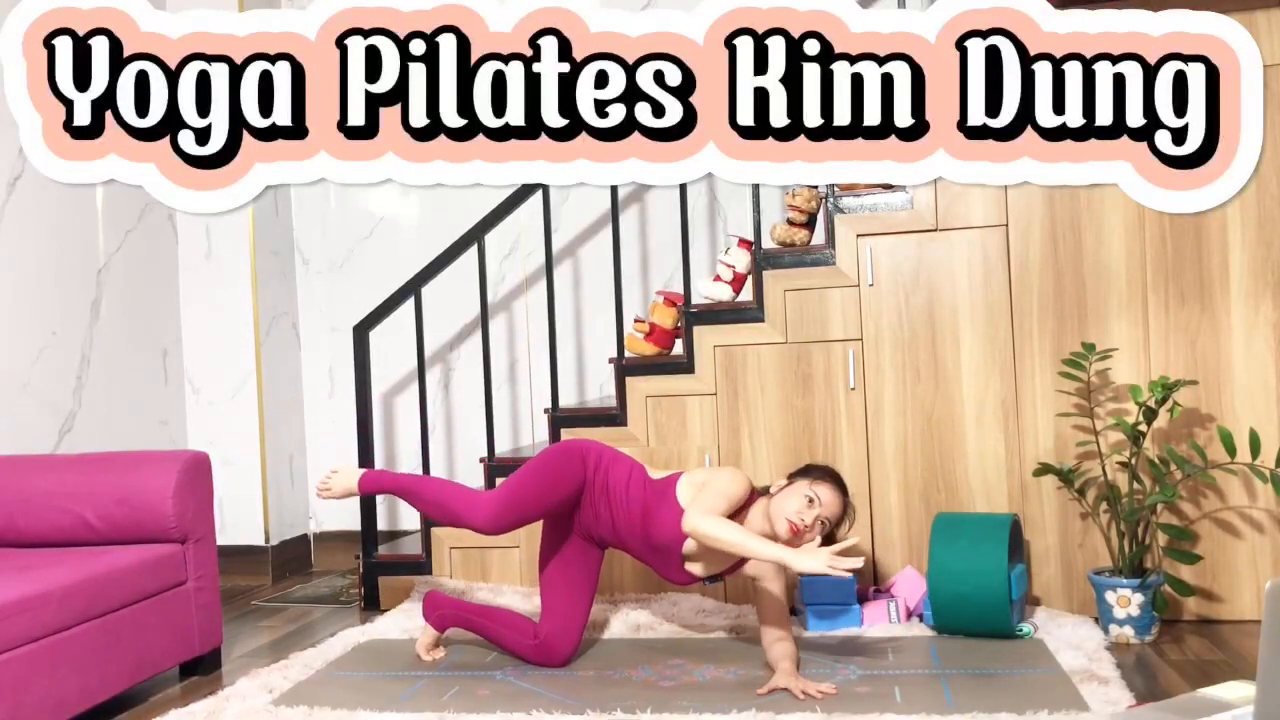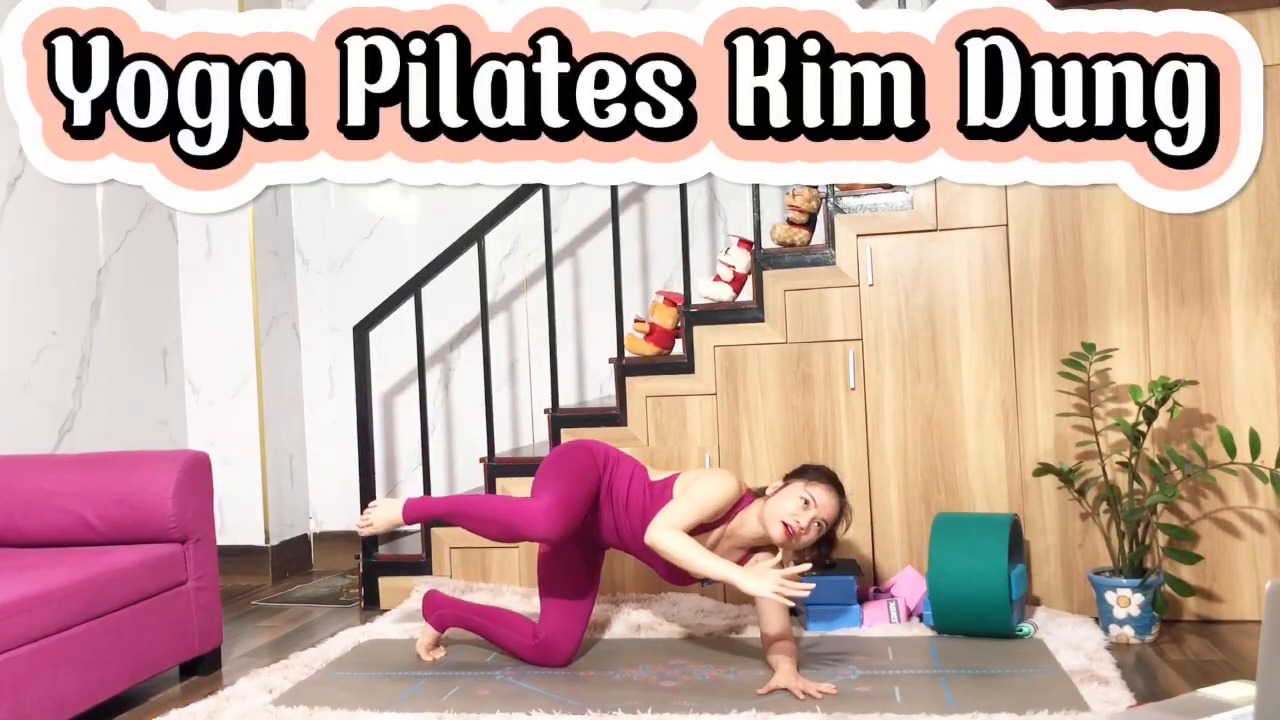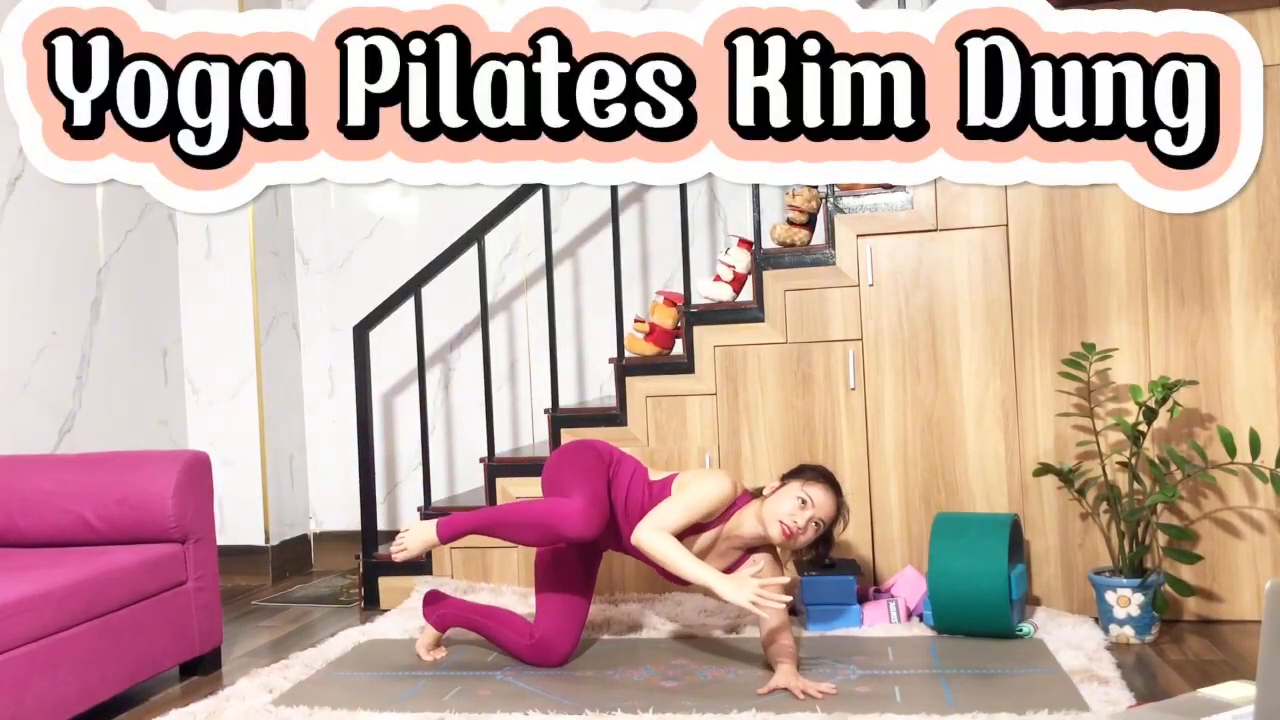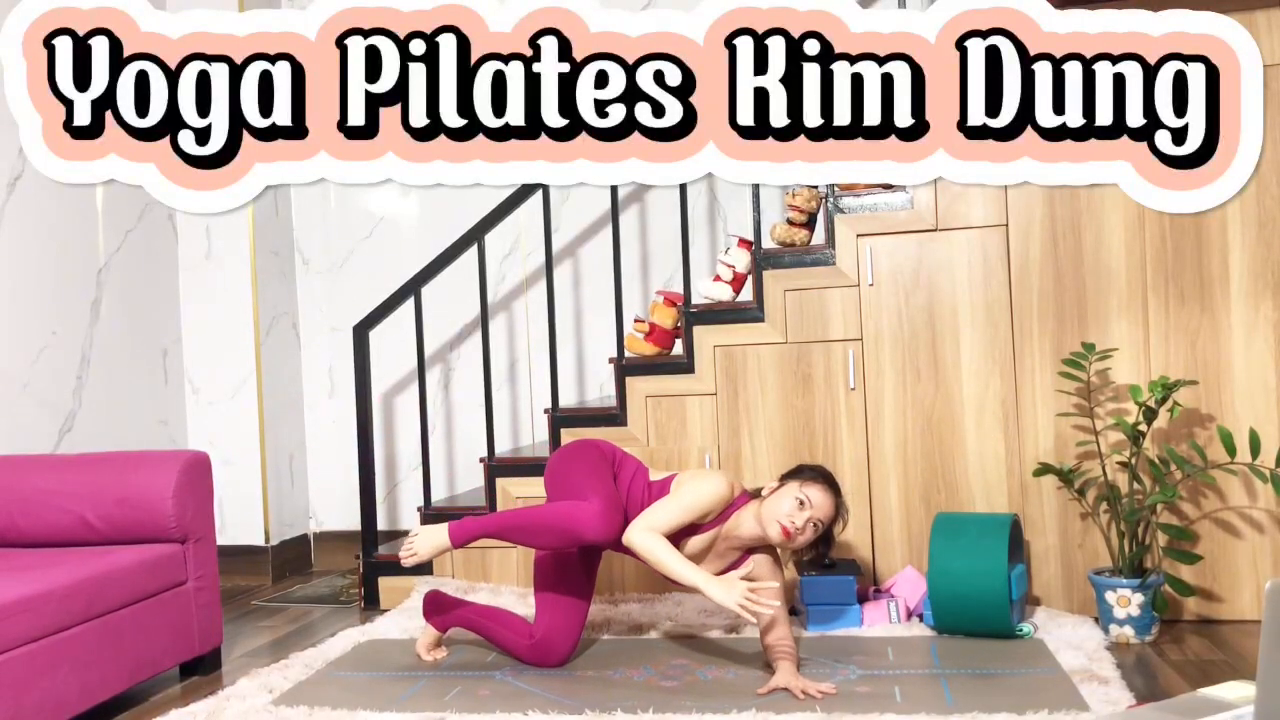
dt=0.5s
person 1, frame 1
left shoulder: (763, 565)
right shoulder: (735, 485)
left elbow: (777, 633)
right elbow: (697, 522)
left wrist: (787, 670)
right wrist: (793, 558)
left hip: (588, 534)
right hip: (582, 475)
left knee: (553, 651)
right knee: (486, 514)
left ankle: (443, 611)
right ankle: (369, 479)
person 1, frame 2
left shoulder: (765, 562)
right shoulder: (724, 488)
left elbow: (777, 632)
right elbow: (658, 533)
left wrist: (787, 667)
right wrist: (739, 578)
left hip: (591, 534)
right hip: (586, 469)
left knee: (552, 650)
right knee: (548, 524)
left ankle: (442, 610)
right ankle: (412, 509)
person 1, frame 3
left shoulder: (762, 564)
right shoulder: (721, 489)
left elbow: (776, 631)
right elbow: (646, 534)
left wrist: (786, 667)
right wrist: (721, 583)
left hip: (595, 537)
left knee: (549, 651)
right knee: (585, 519)
left ankle: (443, 610)
right ankle: (444, 528)
person 1, frame 4
left shoulder: (762, 568)
right shoulder: (718, 490)
left elbow: (776, 634)
right elbow: (637, 533)
left wrist: (786, 668)
right wrist: (711, 585)
left hip: (586, 532)
left knee: (549, 652)
right knee: (602, 523)
left ankle: (444, 610)
right ankle: (455, 532)
